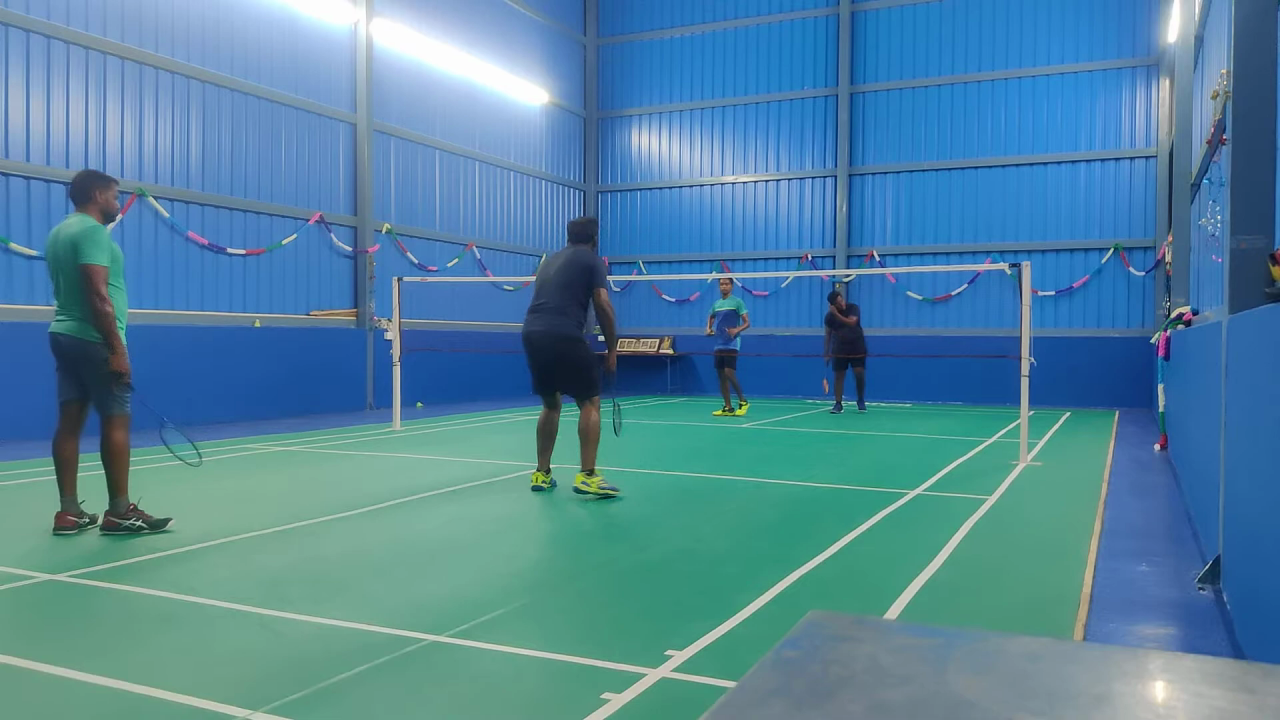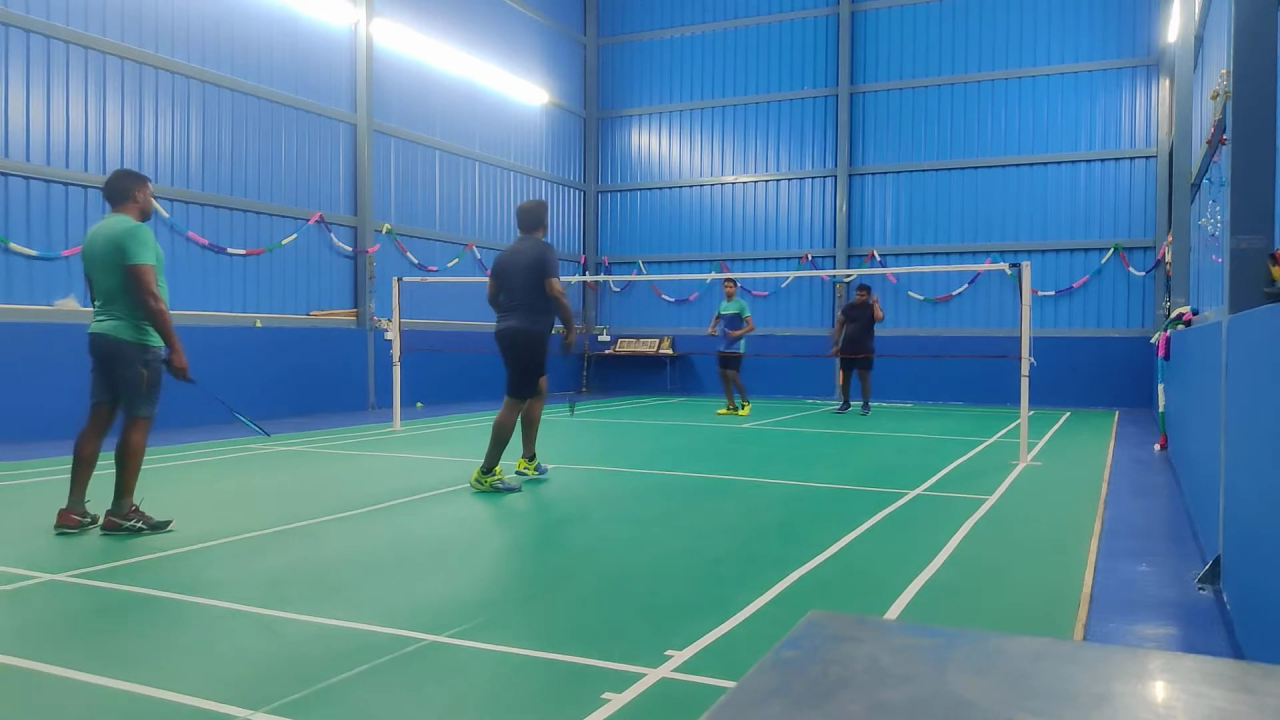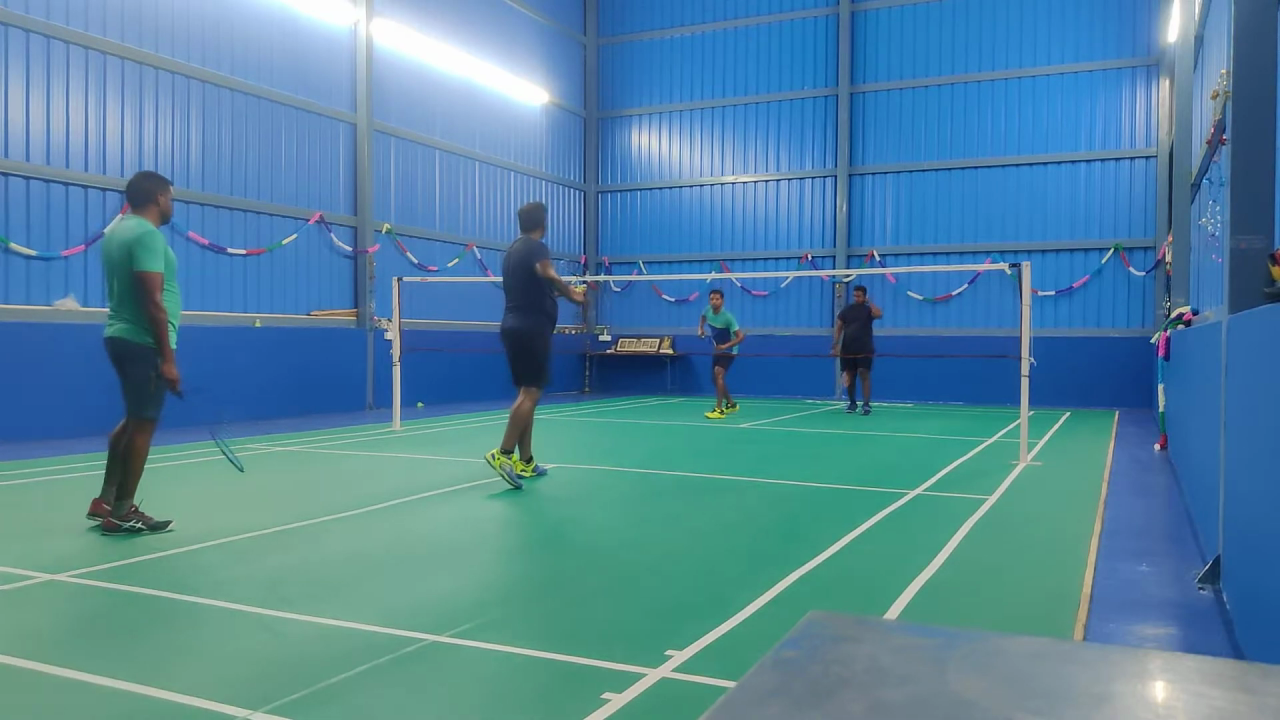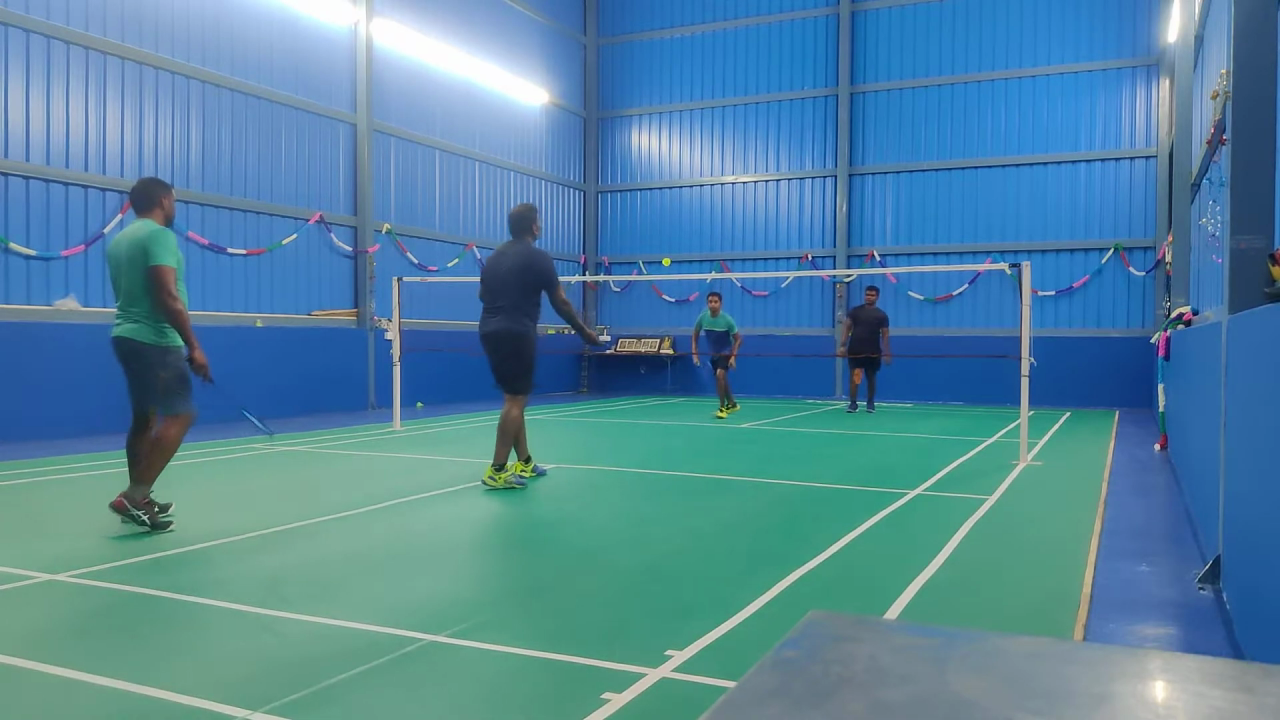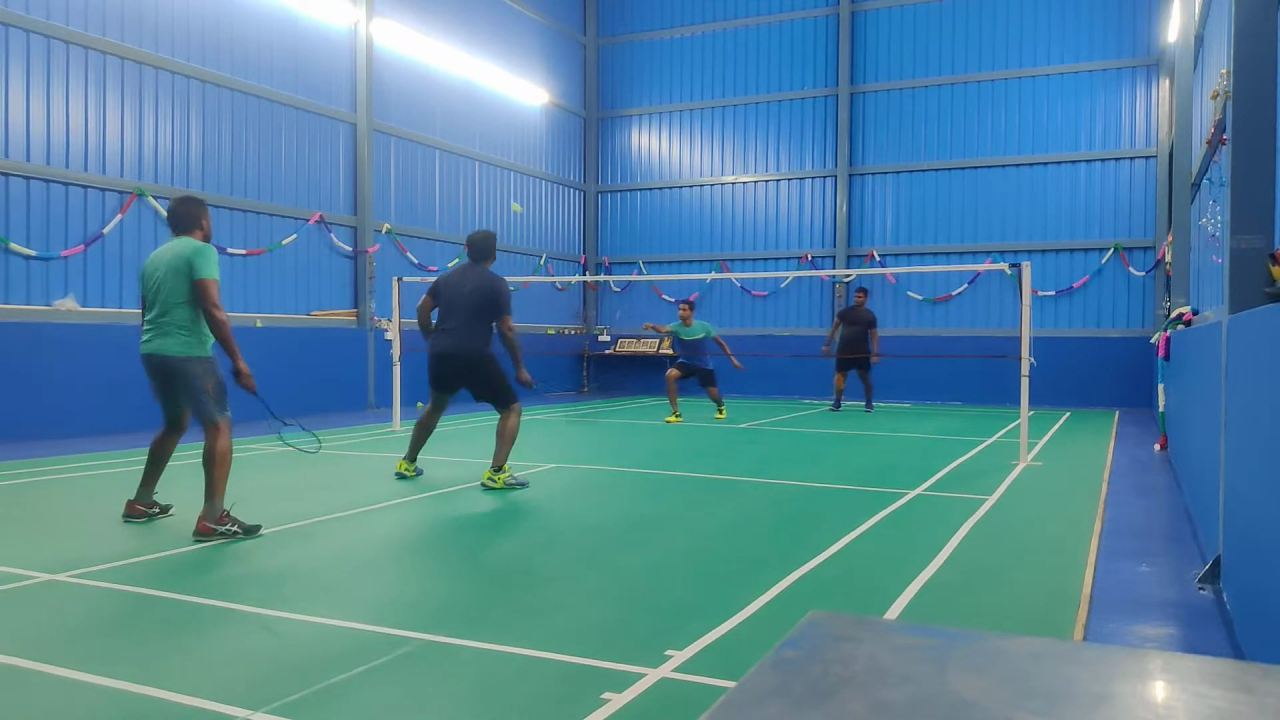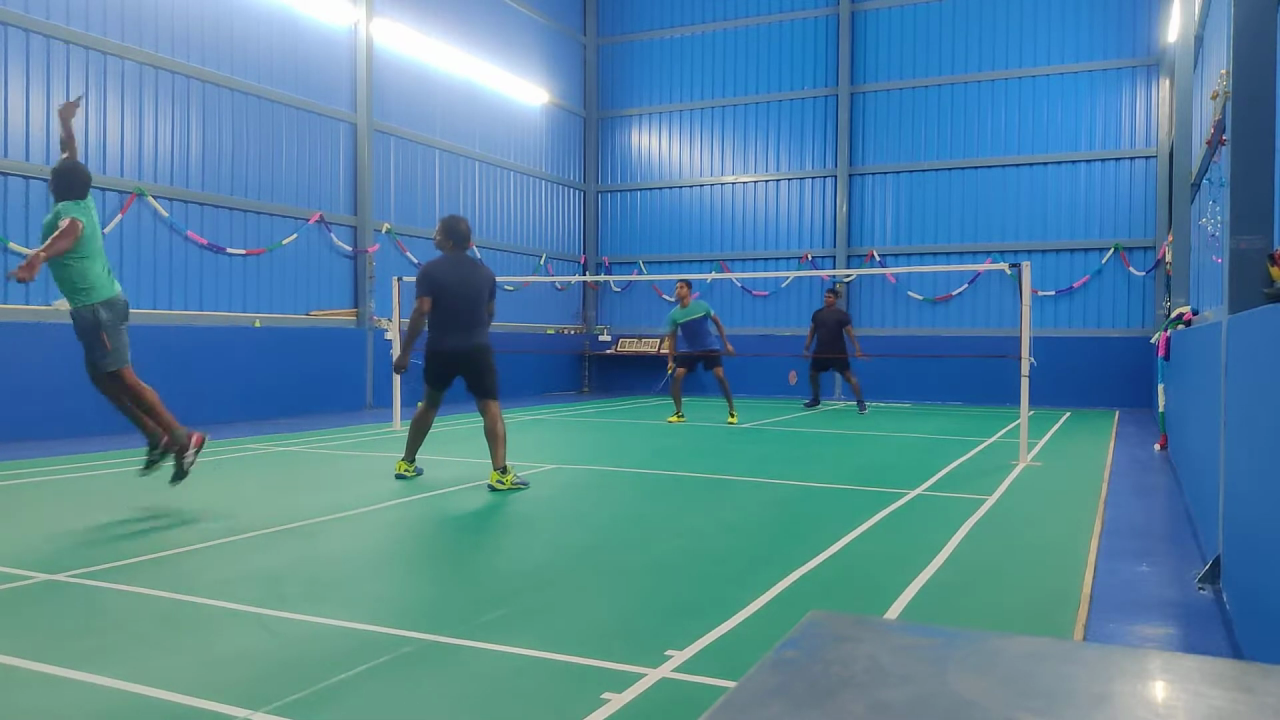
dt=0.7s
person 1, frame 1
left shoulder: (59, 232)
right shoulder: (91, 232)
right elbow: (97, 296)
right wrist: (117, 349)
left hip: (65, 336)
right hip: (93, 341)
left knee: (70, 422)
right knee: (116, 422)
left ankle: (69, 511)
right ankle: (120, 512)
person 1, frame 2
left shoulder: (94, 234)
right shoulder: (135, 231)
right elbow: (149, 295)
right wrist: (174, 347)
left hip: (103, 336)
right hip: (135, 342)
left knee: (97, 421)
right knee: (137, 423)
left ankle: (74, 510)
right ankle: (121, 512)
person 1, frame 3
left shoulder: (117, 232)
right shoulder: (149, 236)
right elbow: (153, 302)
right wrist: (168, 357)
left hip: (122, 337)
right hip: (145, 343)
left knee: (132, 421)
right knee: (143, 425)
left ankle: (106, 500)
right ankle: (121, 513)
person 1, frame 4
left shoulder: (119, 239)
right shoulder: (159, 235)
right elbow: (168, 296)
right wrist: (194, 346)
left hip: (129, 336)
right hip: (156, 341)
left knee: (144, 418)
right knee: (178, 416)
left ankle: (140, 498)
right ankle: (133, 496)
person 1, frame 5
left shoulder: (154, 258)
right shoulder: (202, 251)
right elbow: (212, 309)
right wrist: (238, 360)
left hip: (152, 352)
right hip: (187, 354)
left knee: (175, 424)
right knee: (219, 427)
left ankle: (142, 502)
right ankle: (212, 517)
person 1, frame 6
left shoulder: (67, 208)
right shoulder: (81, 202)
left elbow: (69, 234)
right elbow: (70, 157)
left wrist: (37, 257)
right wrist: (66, 120)
left hip: (95, 306)
right hip: (99, 303)
left knee: (121, 378)
right knee: (102, 378)
left ankle: (182, 438)
right ankle: (158, 438)
person 2, frame 1
left shoulder: (550, 261)
right shoulder: (591, 260)
right elbow: (603, 306)
right wrist: (612, 350)
left hip: (532, 334)
right hip: (563, 336)
left knee: (551, 405)
right knee: (590, 402)
left ankle: (542, 473)
right ankle: (588, 476)
person 2, frame 2
left shoulder: (504, 255)
right shoulder: (544, 251)
left elbow: (492, 296)
right elbow: (555, 293)
right wrist: (570, 329)
left hip: (508, 331)
right hip: (531, 333)
left knee: (538, 390)
right knee: (515, 401)
left ankle: (528, 460)
right ankle: (486, 473)
person 2, frame 3
left shoulder: (514, 250)
right shoulder: (536, 247)
right elbow: (547, 275)
left wrist: (565, 291)
right wrist: (571, 295)
left hip: (515, 327)
right hip: (531, 329)
left knee: (527, 393)
right knee: (530, 393)
left ankle: (525, 462)
right ankle: (504, 454)
person 2, frame 4
left shoulder: (494, 256)
right shoulder: (537, 257)
left elbow: (483, 295)
right elbow: (560, 302)
right wrist: (583, 331)
left hip: (490, 331)
right hip: (515, 334)
left knee: (514, 398)
right knee: (515, 400)
left ankle: (524, 463)
right ankle: (497, 470)
person 2, frame 5
left shoulder: (447, 278)
right shoulder: (497, 284)
left elbow: (422, 310)
right elbow: (507, 331)
left wrist: (432, 340)
right wrist: (520, 368)
left hip: (441, 354)
right hip: (475, 356)
left knee: (435, 407)
right knee: (511, 410)
left ankle: (408, 462)
right ankle: (497, 472)
person 2, frame 6
left shoulder: (430, 270)
right shoulder: (485, 272)
left elbow: (421, 313)
left wrist: (404, 353)
left hip: (440, 350)
right hip: (477, 349)
left knee: (430, 404)
right knee: (490, 409)
left ankle: (406, 463)
right ankle: (500, 473)
